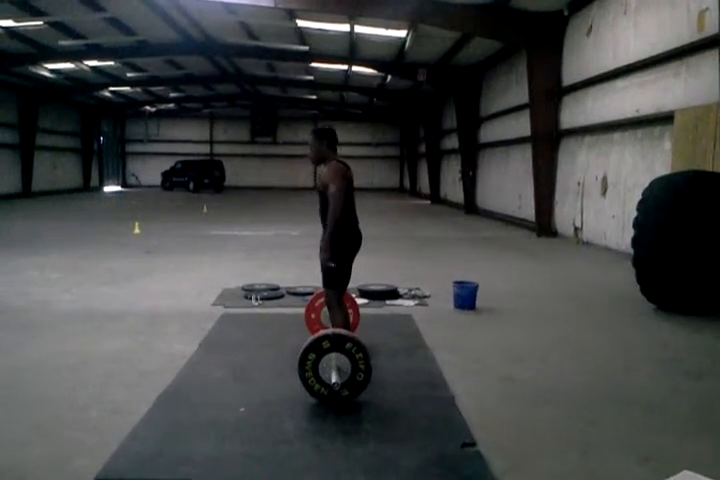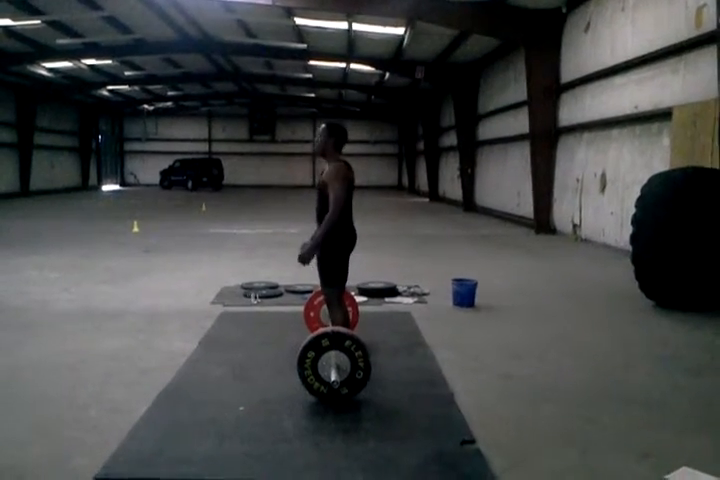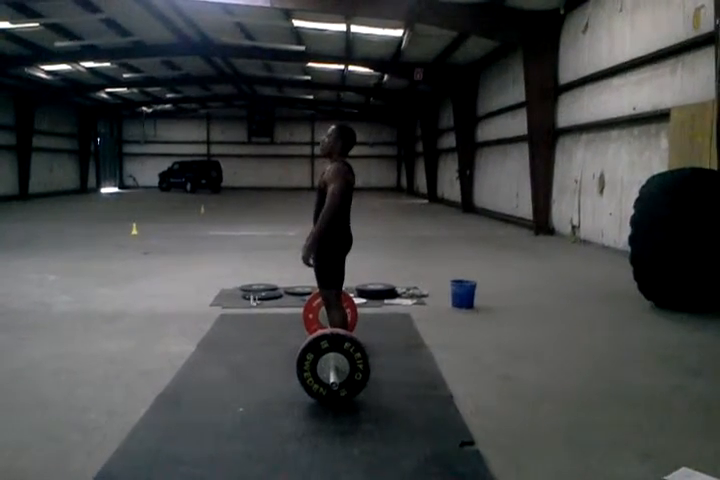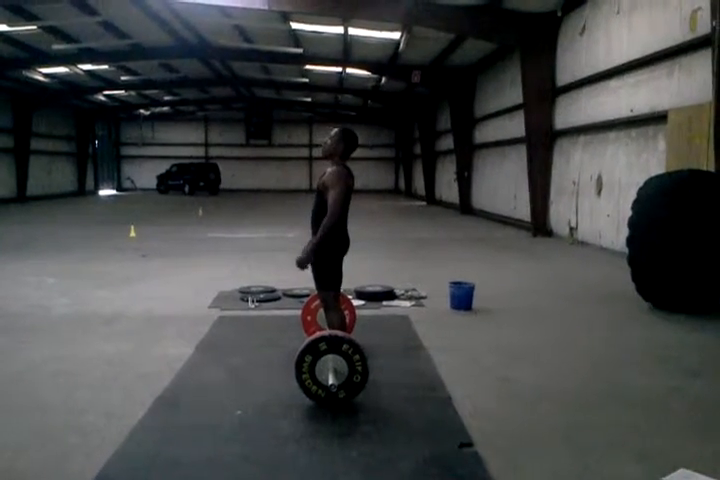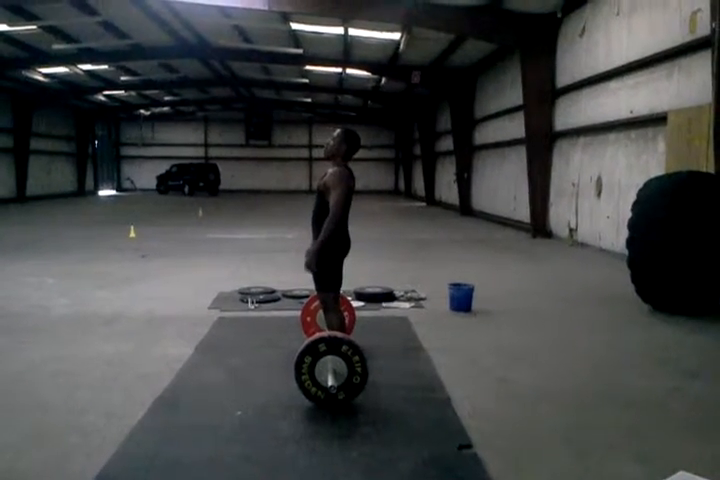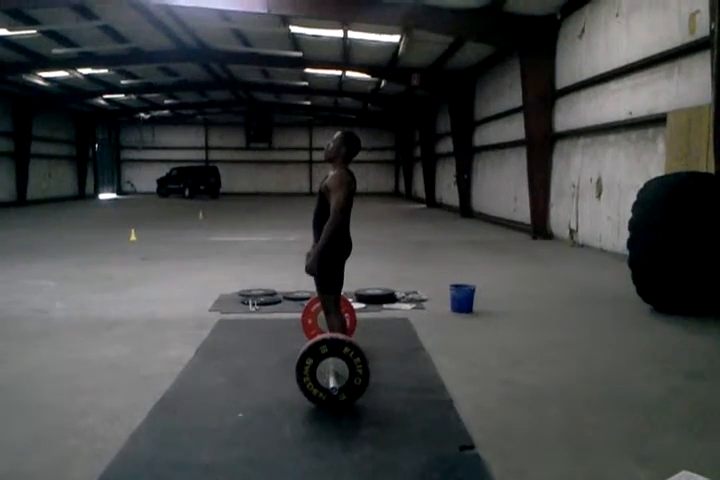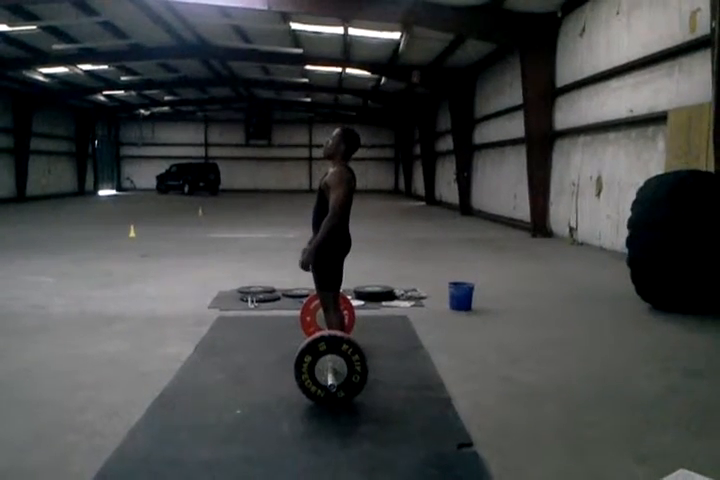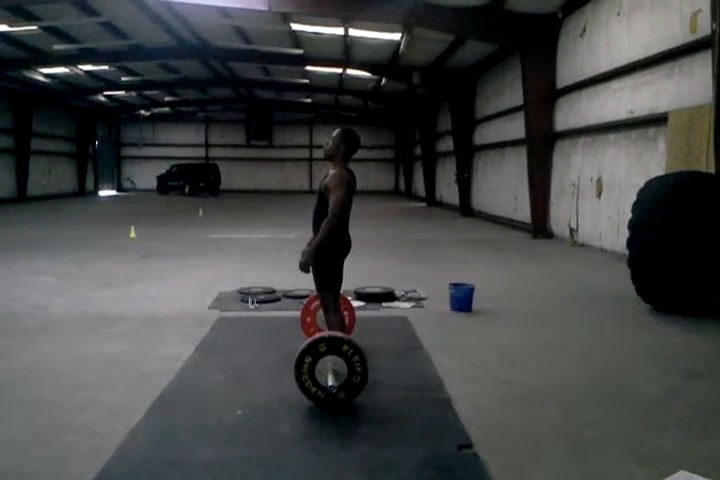
dt=0.2s
person 1, frame 1
left shoulder: (333, 170)
right shoulder: (331, 168)
left elbow: (334, 210)
left wrist: (325, 246)
right wrist: (326, 243)
left hip: (342, 240)
right hip: (339, 239)
left knee: (334, 299)
right knee: (333, 298)
person 1, frame 2
left shoulder: (336, 169)
right shoulder: (334, 167)
left elbow: (335, 212)
left wrist: (312, 245)
right wrist: (314, 241)
left hip: (336, 240)
right hip: (334, 238)
left knee: (333, 298)
right knee: (333, 297)
person 1, frame 3
left shoulder: (337, 170)
right shoulder: (337, 168)
left elbow: (329, 210)
left wrist: (311, 244)
right wrist: (313, 239)
left hip: (332, 241)
right hip: (330, 239)
left knee: (332, 300)
right knee: (331, 299)
person 1, frame 4
left shoulder: (337, 173)
right shoulder: (336, 172)
left elbow: (332, 215)
left wrist: (310, 249)
right wrist: (313, 245)
left hip: (328, 244)
right hip: (326, 243)
left knee: (330, 302)
right knee: (330, 301)
person 1, frame 5
left shoulder: (338, 174)
right shoulder: (337, 172)
left elbow: (334, 216)
left wrist: (315, 251)
right wrist: (315, 246)
left hip: (330, 246)
right hip: (328, 244)
left knee: (330, 304)
right knee: (329, 302)
person 1, frame 6
left shoulder: (339, 177)
right shoulder: (337, 175)
left elbow: (335, 219)
left wrist: (316, 254)
right wrist: (315, 248)
left hip: (331, 248)
right hip: (329, 246)
left knee: (331, 306)
right knee: (330, 305)
person 1, frame 7
left shoulder: (339, 174)
right shoulder: (336, 172)
left elbow: (334, 216)
left wrist: (312, 250)
right wrist: (312, 244)
left hip: (330, 245)
right hip: (328, 243)
left knee: (330, 305)
right knee: (330, 303)
person 1, frame 8
left shoulder: (339, 176)
right shoulder: (337, 174)
left elbow: (333, 218)
left wrist: (311, 252)
right wrist: (311, 245)
left hip: (330, 246)
right hip: (328, 244)
left knee: (330, 306)
right knee: (330, 304)
